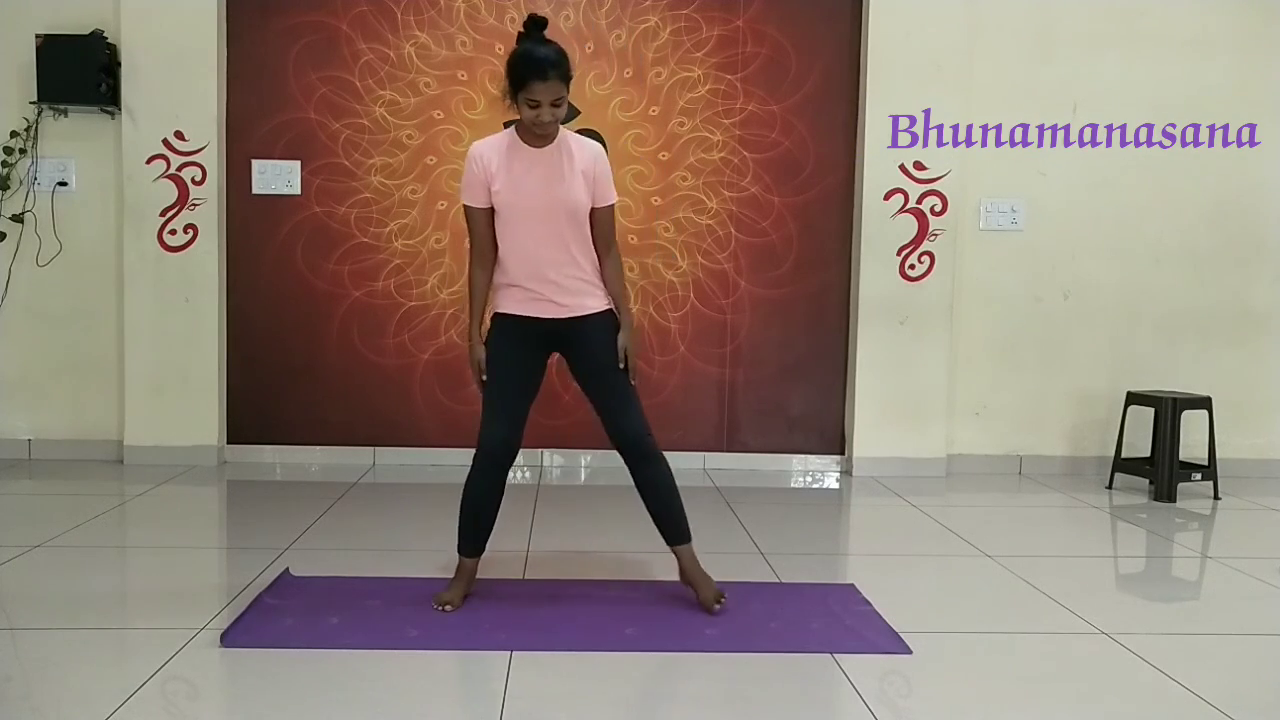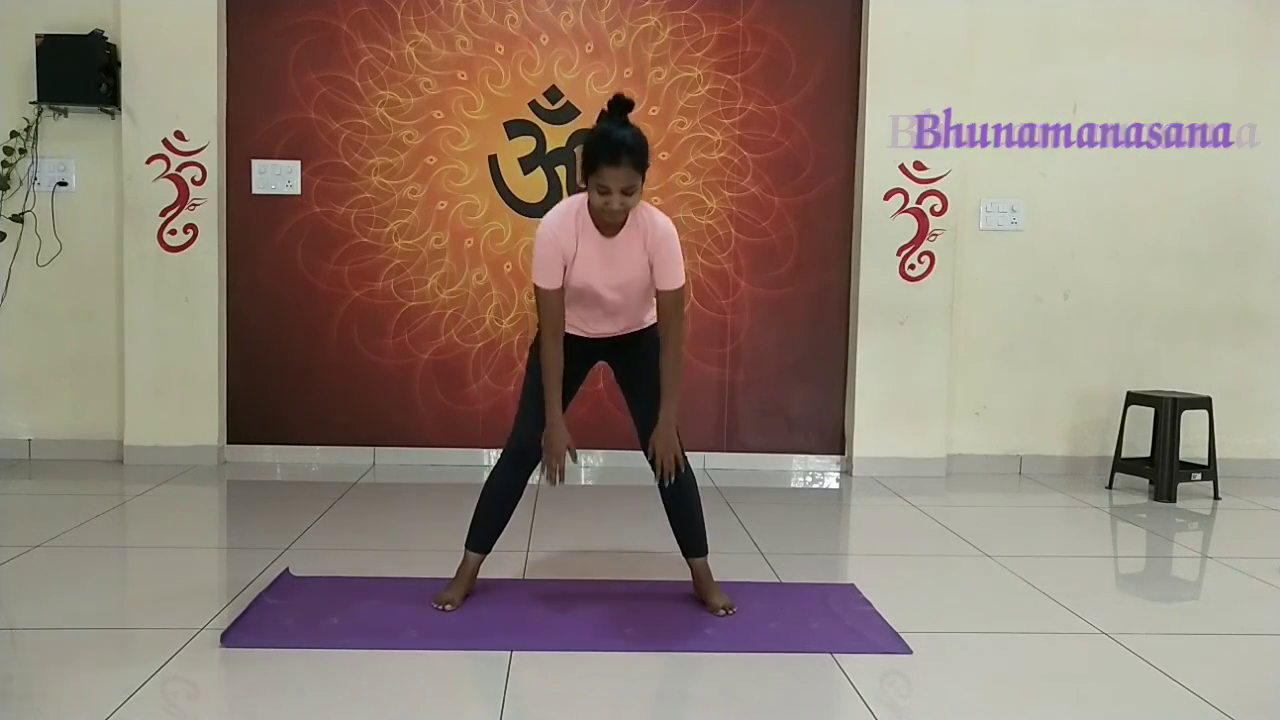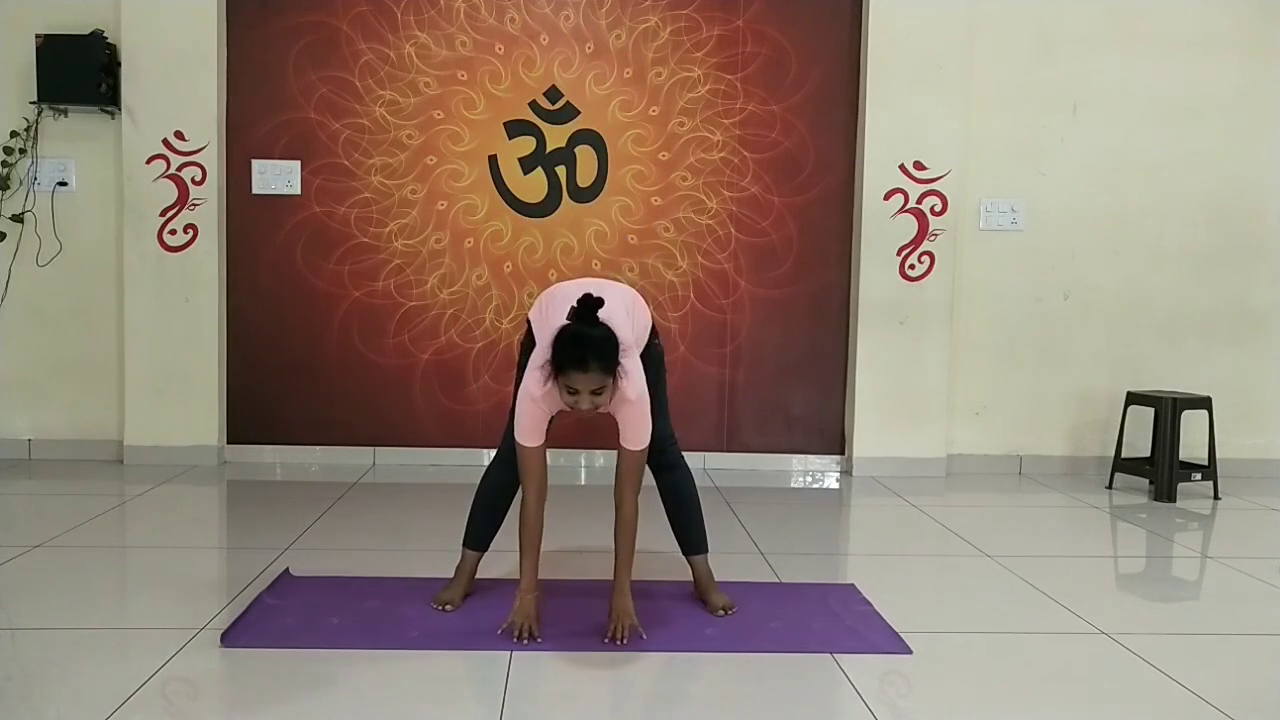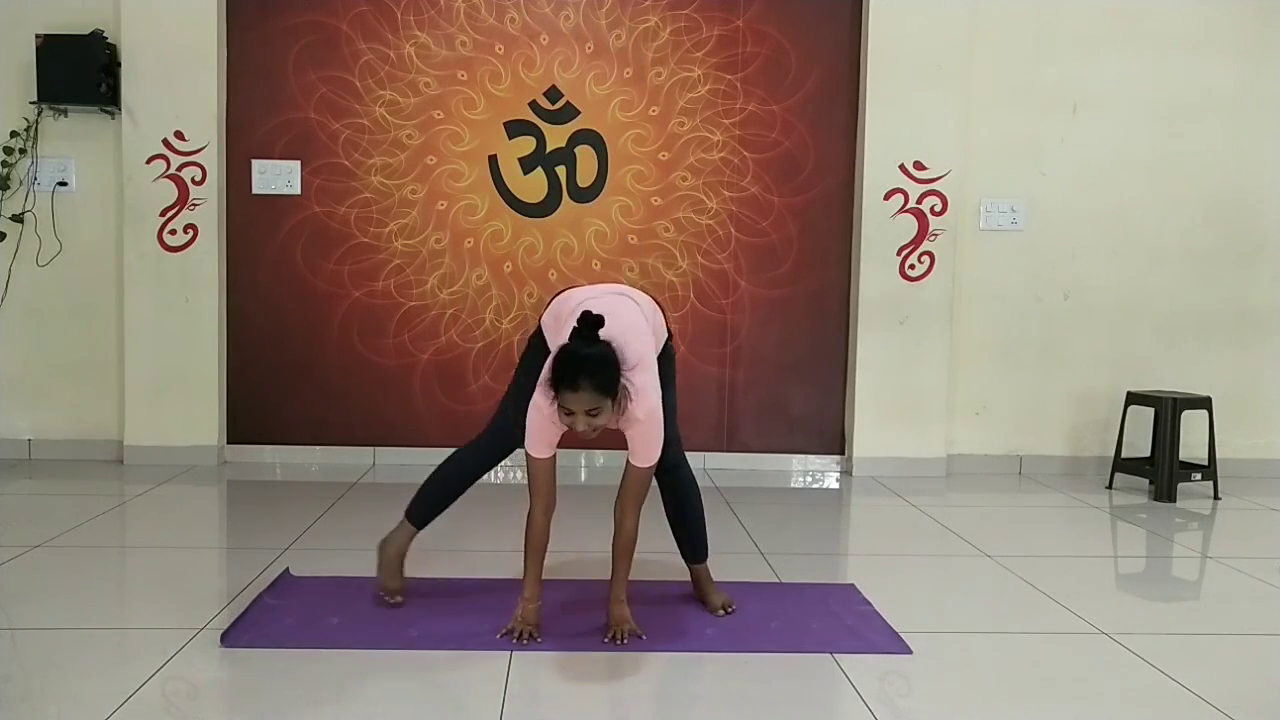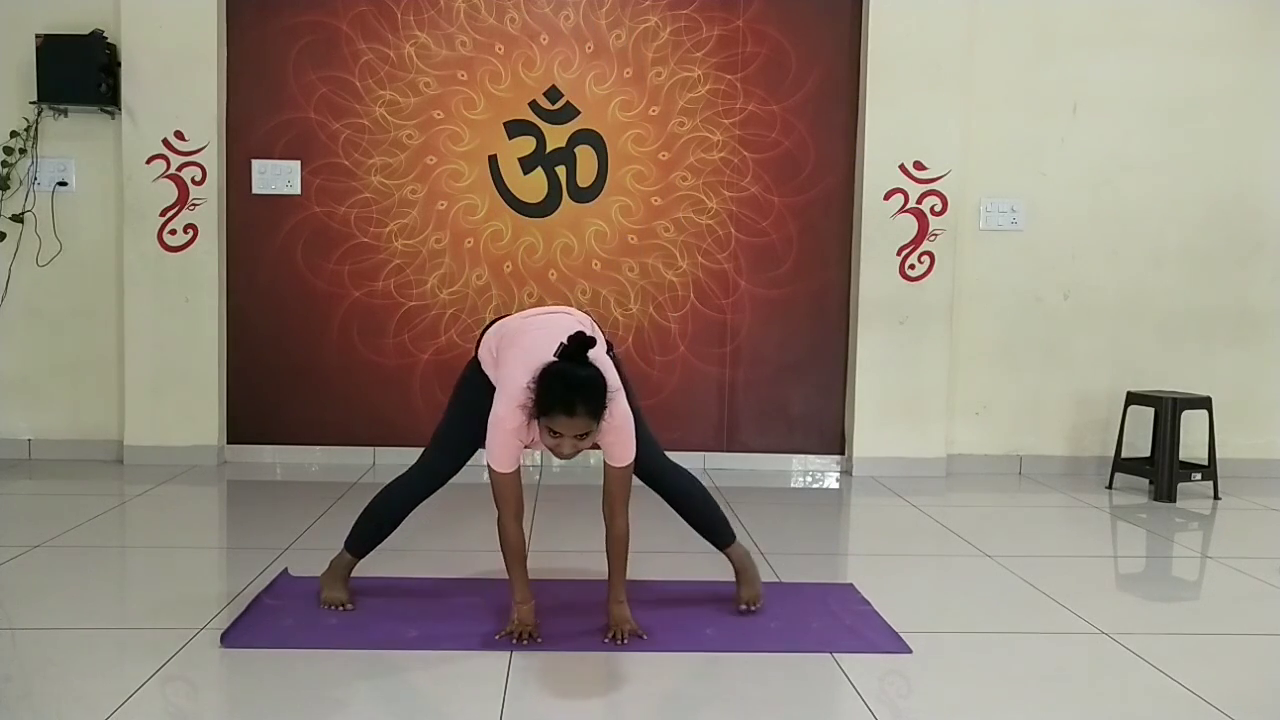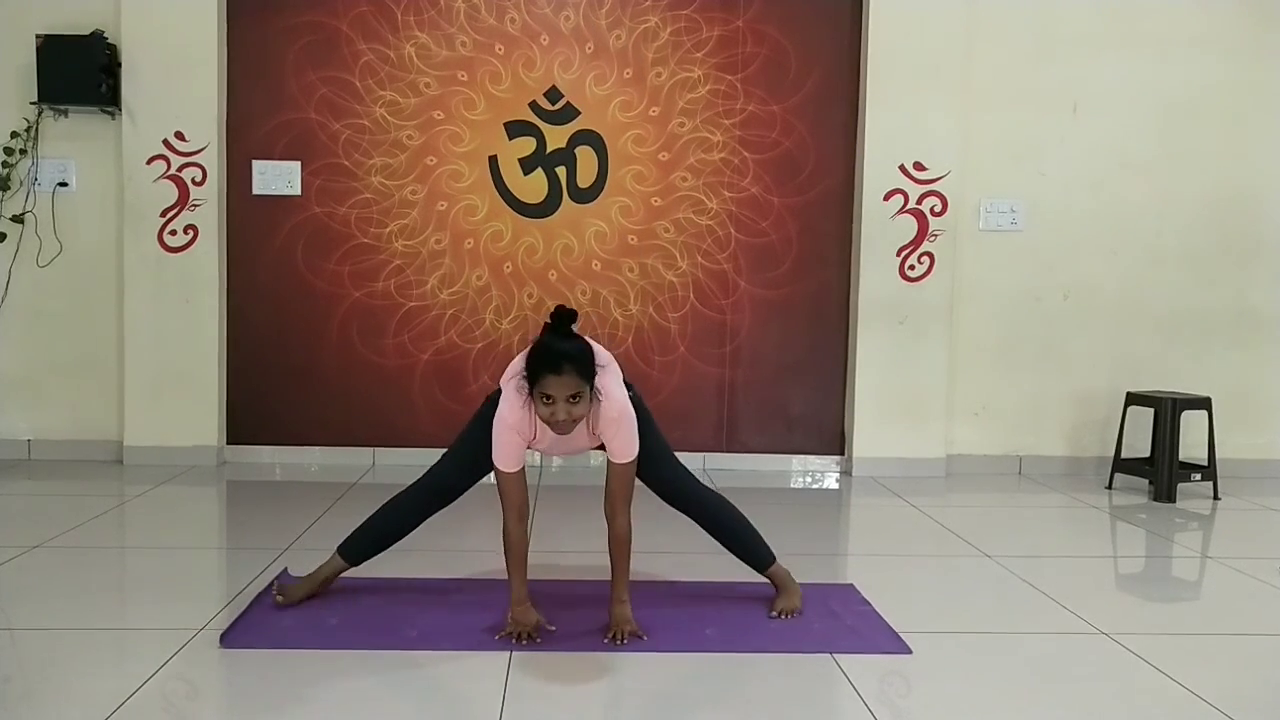
dt=0.5s
person 1, frame 1
left shoulder: (589, 157)
right shoulder: (485, 158)
left elbow: (606, 247)
right elbow: (482, 254)
left wrist: (625, 322)
right wrist: (475, 333)
left hip: (589, 318)
right hip: (515, 322)
left knee: (635, 439)
right knee: (494, 448)
left ankle: (689, 563)
right ankle: (466, 572)
person 1, frame 2
left shoulder: (659, 231)
right shoulder: (556, 228)
left elbow: (671, 331)
right elbow: (550, 328)
left wrist: (667, 418)
right wrist: (554, 419)
left hip: (636, 336)
right hip: (570, 337)
left knee: (666, 453)
right knee: (524, 445)
left ankle: (702, 575)
right ankle: (467, 571)
person 1, frame 3
left shoulder: (631, 387)
right shoulder: (537, 385)
left elbow: (627, 497)
right elbow: (533, 495)
left wrist: (622, 593)
right wrist: (527, 591)
left hip: (635, 322)
right hip: (549, 315)
left knee: (663, 452)
right knee: (512, 455)
left ankle: (703, 576)
right ankle: (465, 572)
person 1, frame 4
left shoulder: (643, 402)
right shoulder: (545, 399)
left elbow: (629, 510)
right elbow: (540, 506)
left wrist: (618, 601)
right wrist: (530, 599)
right hip: (562, 318)
left knee: (669, 462)
right knee: (493, 444)
left ankle: (701, 577)
right ankle: (399, 540)
person 1, frame 5
left shoulder: (615, 411)
right shoulder: (510, 412)
left elbow: (617, 512)
right elbow: (510, 516)
left wrist: (618, 601)
right wrist: (523, 602)
right hip: (498, 349)
left knee: (656, 467)
right knee: (429, 473)
left ankle: (739, 559)
right ankle: (340, 566)
person 1, frame 6
left shoulder: (613, 403)
right shoulder: (513, 406)
left elbow: (619, 513)
right elbow: (514, 517)
left wrist: (621, 602)
right wrist: (520, 604)
left hip: (610, 378)
right hip: (520, 386)
left knee: (681, 488)
right knee: (435, 488)
left ankle: (781, 577)
right ankle: (323, 574)
